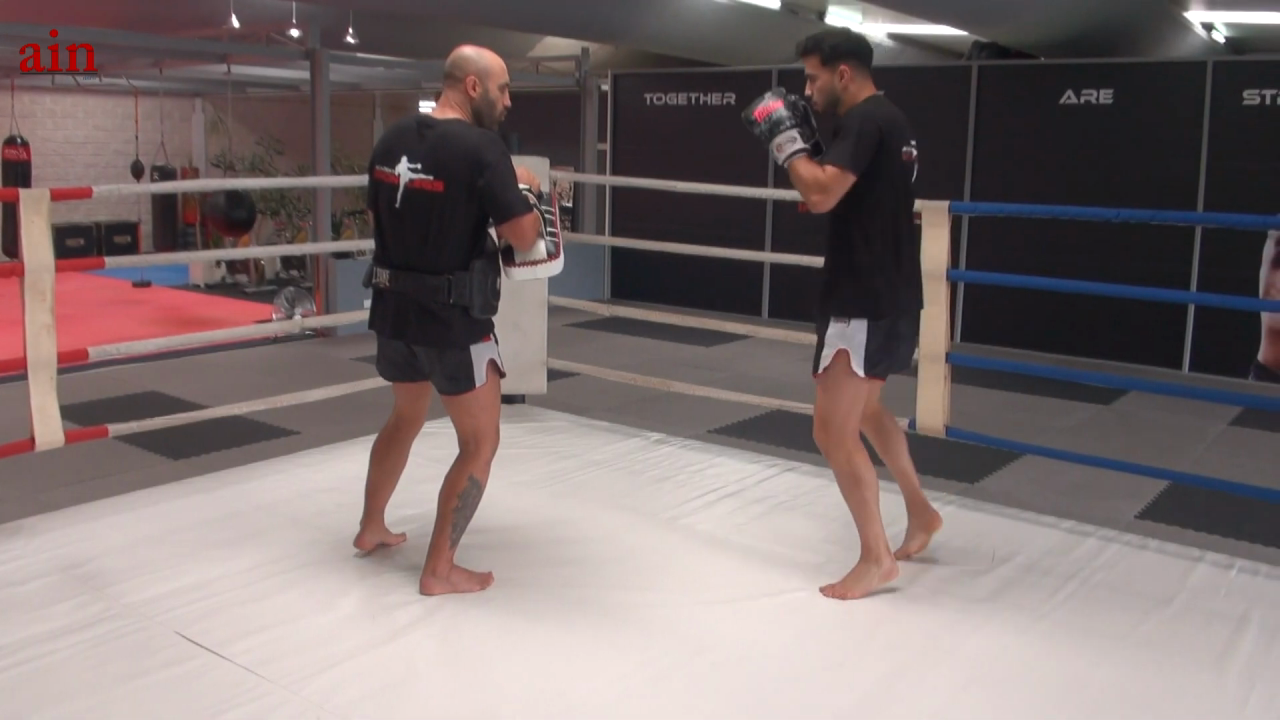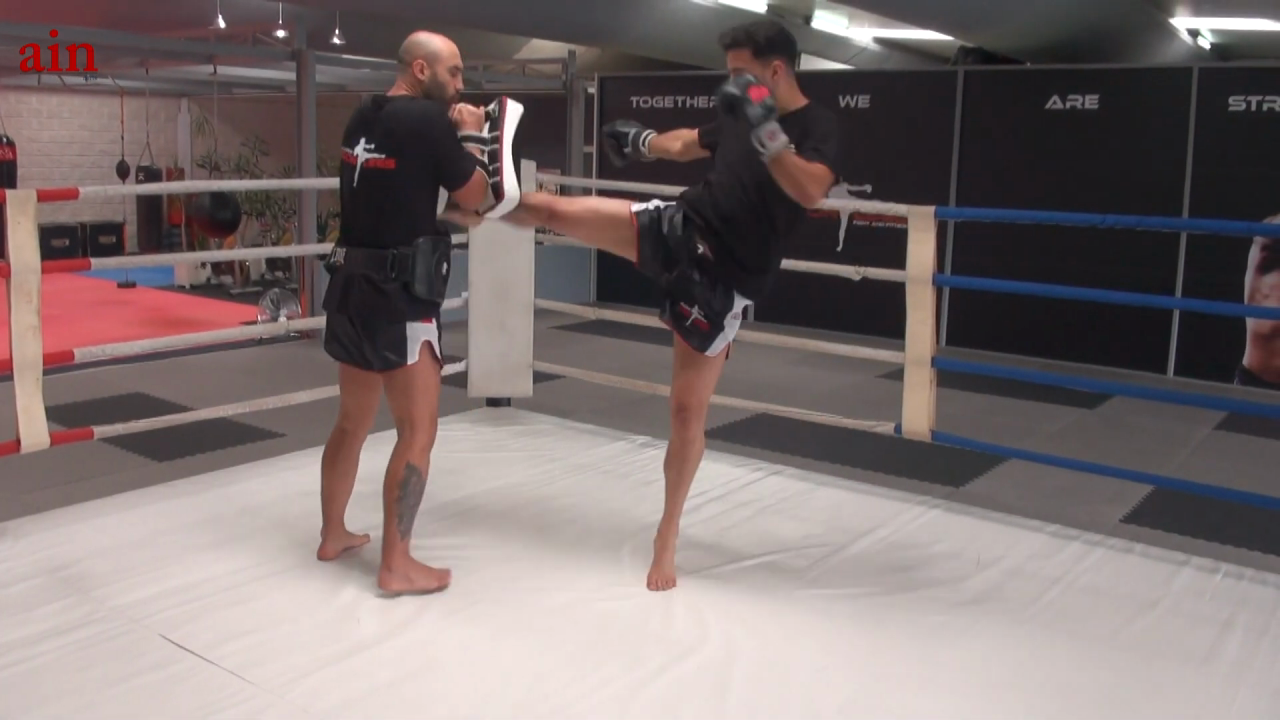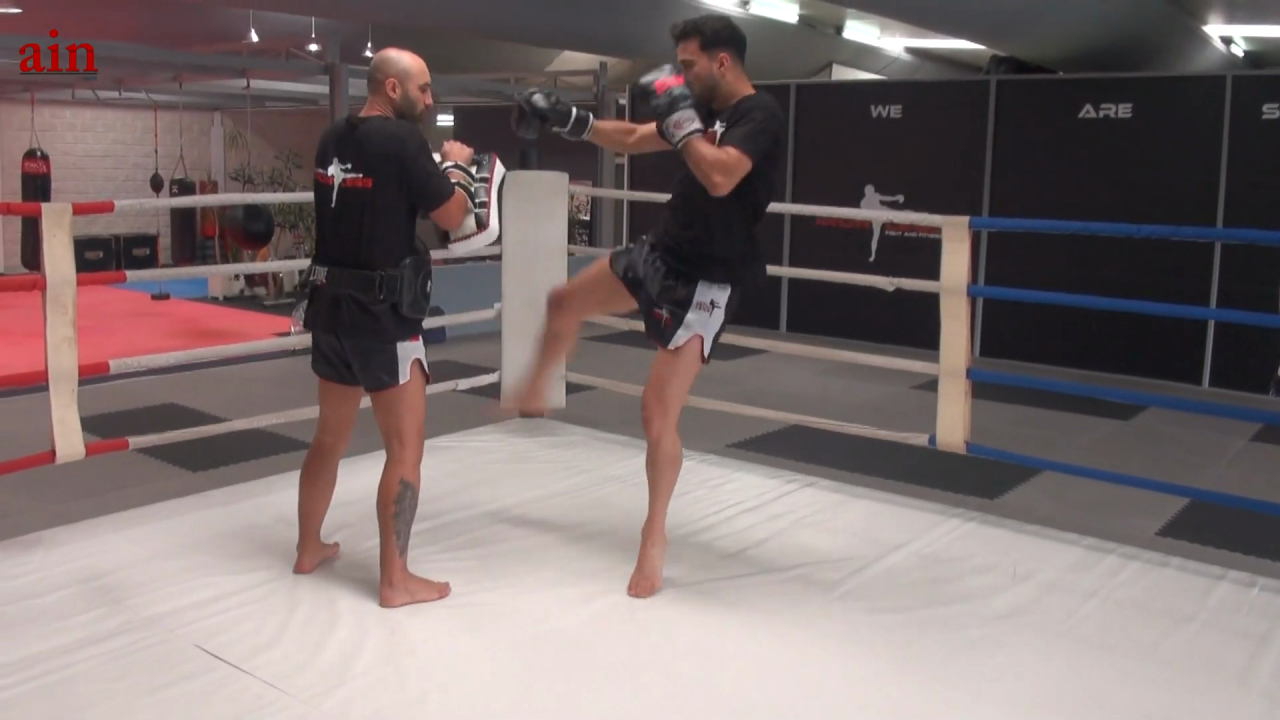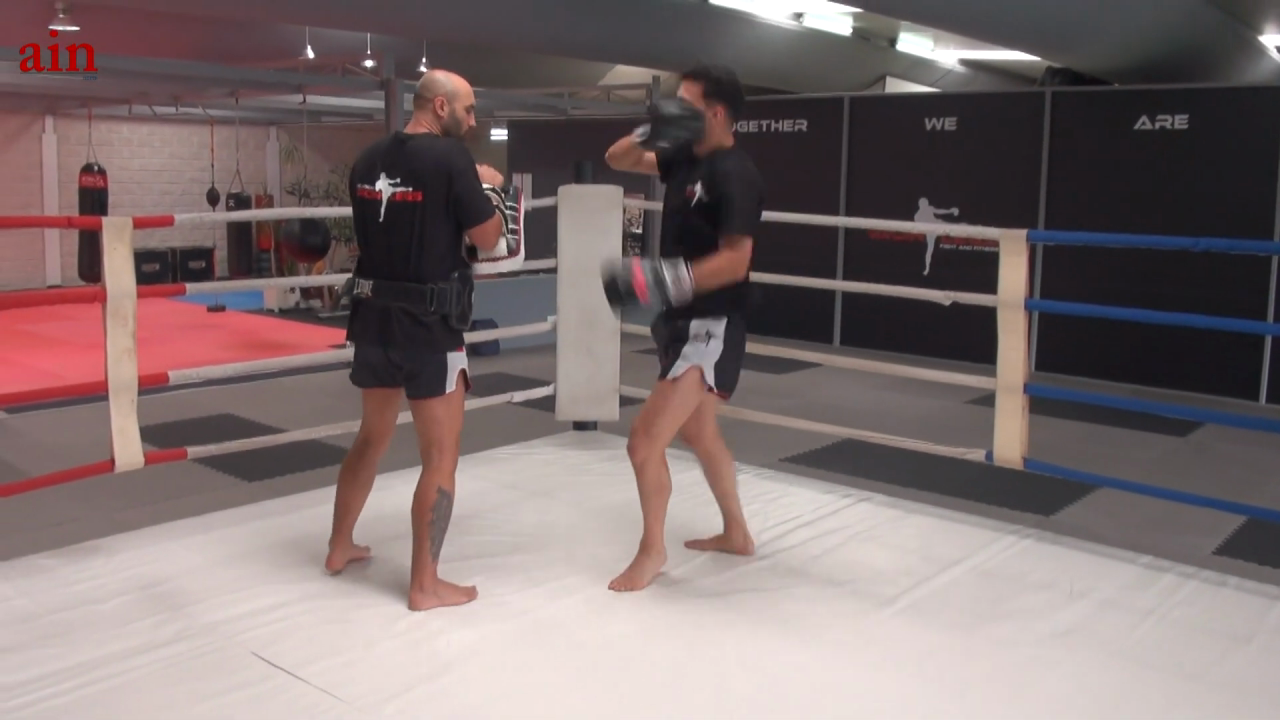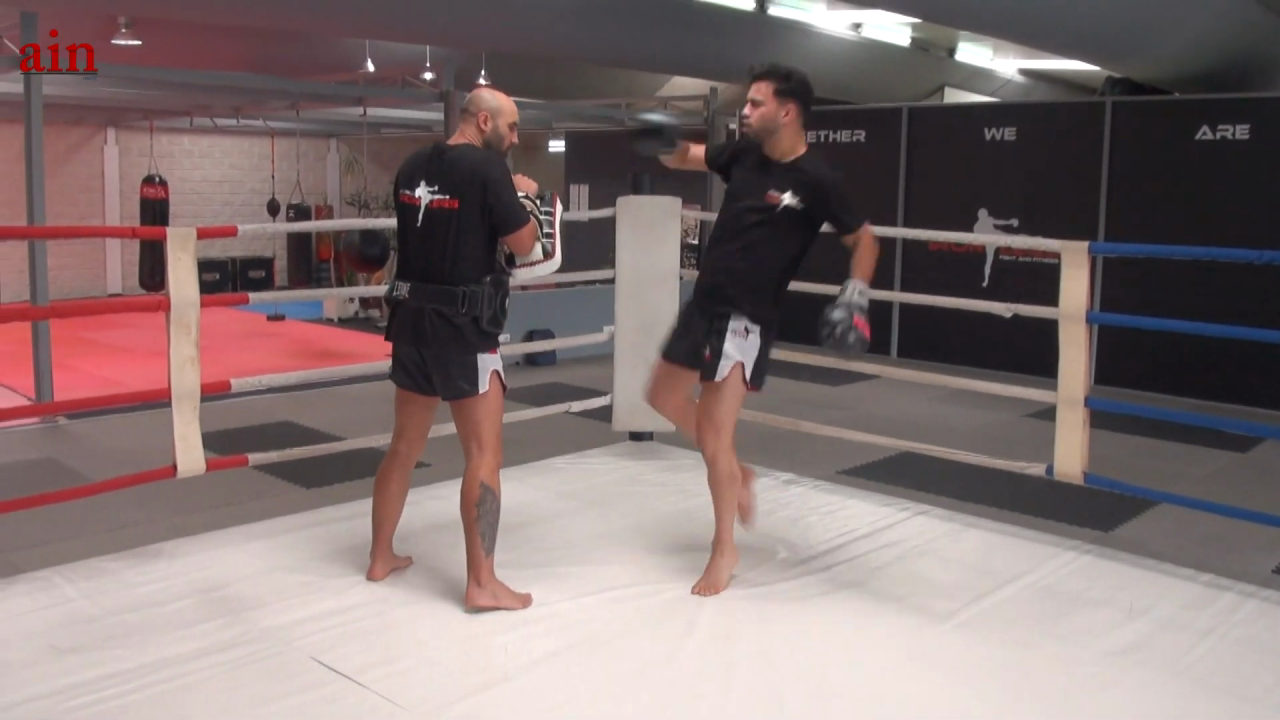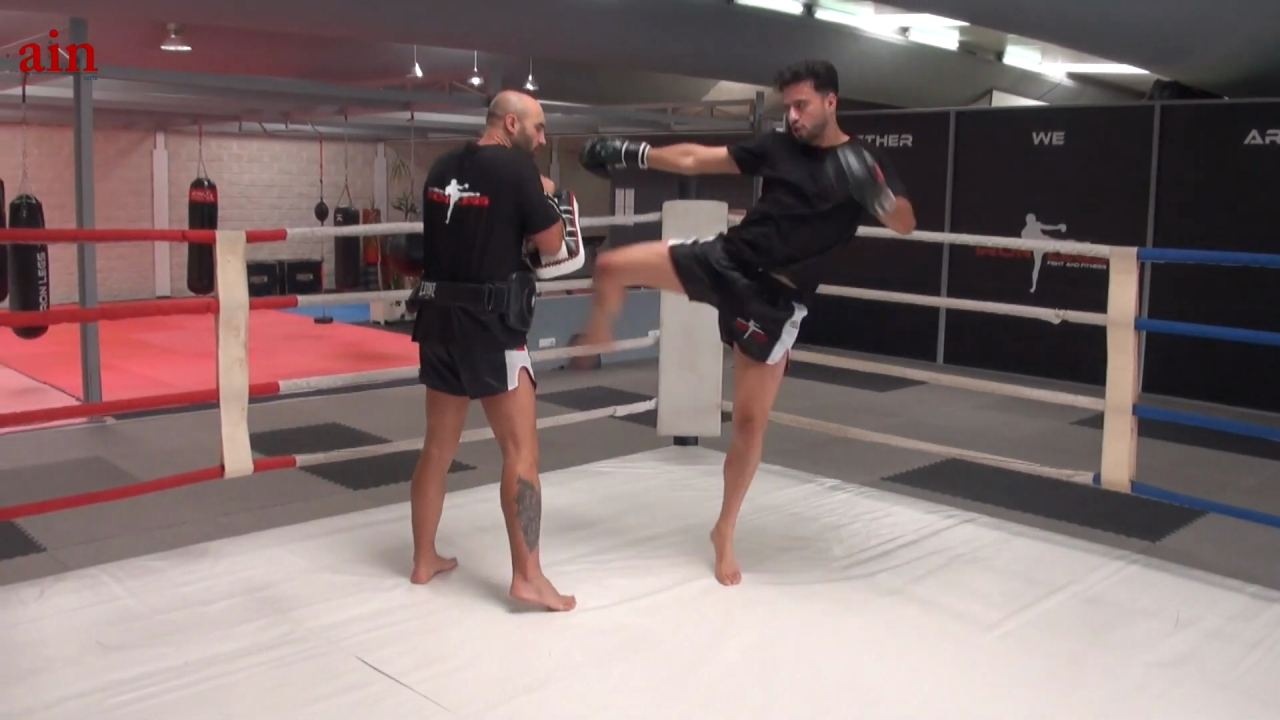
dt=0.7s
person 1, frame 1
left shoulder: (865, 121)
right shoulder: (887, 121)
left elbow: (820, 195)
left wrist: (783, 138)
right wrist: (803, 141)
left hip: (864, 304)
right hip: (890, 298)
left knee: (834, 434)
right knee: (866, 412)
left ankle: (876, 558)
right ankle: (918, 510)
person 1, frame 2
left shoulder: (817, 126)
right shoulder: (737, 119)
left elbow: (811, 192)
right elbow: (686, 143)
left wrist: (762, 127)
right wrist: (639, 141)
left hip: (723, 280)
right hip: (678, 232)
left knee: (687, 416)
right knee: (554, 212)
left ankle: (667, 537)
person 1, frame 3
left shoulder: (762, 116)
right shoulder: (701, 108)
left elbow: (720, 178)
right elbow: (631, 140)
left wrist: (679, 111)
right wrist: (565, 117)
left hip: (705, 283)
right hip: (663, 253)
left knee: (660, 419)
right knee: (565, 300)
left ankle: (652, 545)
right ankle: (533, 389)
person 1, frame 4
left shoulder: (732, 176)
right shoulder: (683, 156)
left elbow: (736, 262)
right elbow: (620, 159)
left wrist: (662, 282)
right wrist: (651, 130)
left hip: (707, 325)
right hip: (684, 314)
left knee: (646, 441)
right knee: (700, 437)
left ankle: (652, 553)
right ankle: (736, 533)
person 1, frame 5
left shoulder: (817, 180)
right shoulder: (746, 151)
left elbow: (864, 244)
right elbow: (687, 156)
left wrist: (852, 301)
right wrist: (660, 141)
left hip: (744, 315)
right hip: (707, 298)
left knee: (714, 439)
right knee: (665, 401)
left ankle: (725, 550)
right ankle: (737, 479)
person 1, frame 6
left shoulder: (859, 163)
right shoulder: (777, 146)
left elbow: (904, 223)
right elbow: (695, 159)
left wrist: (877, 191)
right wrist: (629, 153)
left hip: (776, 300)
right hip: (726, 261)
left knee: (750, 421)
right knee: (611, 265)
left ankle: (725, 531)
right ankle: (598, 330)
person 2, frame 1
left shoulder: (392, 139)
right shoulder: (480, 147)
right elbow: (524, 236)
right wrist: (524, 188)
left hip: (394, 307)
right hip: (452, 317)
left knee: (405, 418)
right knee: (480, 444)
left ankle: (372, 526)
right ankle: (439, 569)
person 2, frame 2
left shoulder: (361, 118)
right shoulder: (427, 118)
right elbow: (475, 198)
right wrist: (472, 135)
left hip: (349, 288)
right hip: (399, 296)
left knee: (352, 421)
right knee: (417, 432)
left ankle: (333, 534)
right ankle: (397, 565)
person 2, frame 3
left shoulder: (331, 141)
right shoulder: (402, 138)
right elbow: (452, 217)
right wrist: (453, 164)
left hip: (331, 306)
right hip: (383, 313)
left knee: (331, 436)
right knee: (405, 448)
left ankle: (309, 546)
right ankle: (396, 580)
person 2, frame 4
left shoulder: (368, 160)
right shoulder: (449, 156)
right elbow: (487, 238)
right wrist: (486, 185)
left hip: (374, 316)
right hip: (429, 323)
left knee: (372, 436)
right knee: (441, 455)
left ankle: (340, 546)
right ankle: (426, 584)
person 2, frame 5
left shoulder: (412, 167)
right shoulder: (485, 166)
right elbow: (523, 244)
right wrist: (523, 196)
left hip: (412, 318)
right hip: (462, 325)
left knee: (405, 444)
right knee: (484, 453)
left ankle: (380, 556)
right ankle: (482, 582)
person 2, frame 6
left shoulder: (443, 168)
right shoulder: (515, 166)
right elbow: (552, 245)
right wrist: (547, 196)
left hip: (439, 319)
right hip: (490, 323)
left knee: (438, 446)
right knee: (521, 449)
left ankle: (424, 560)
right ankle: (528, 576)
